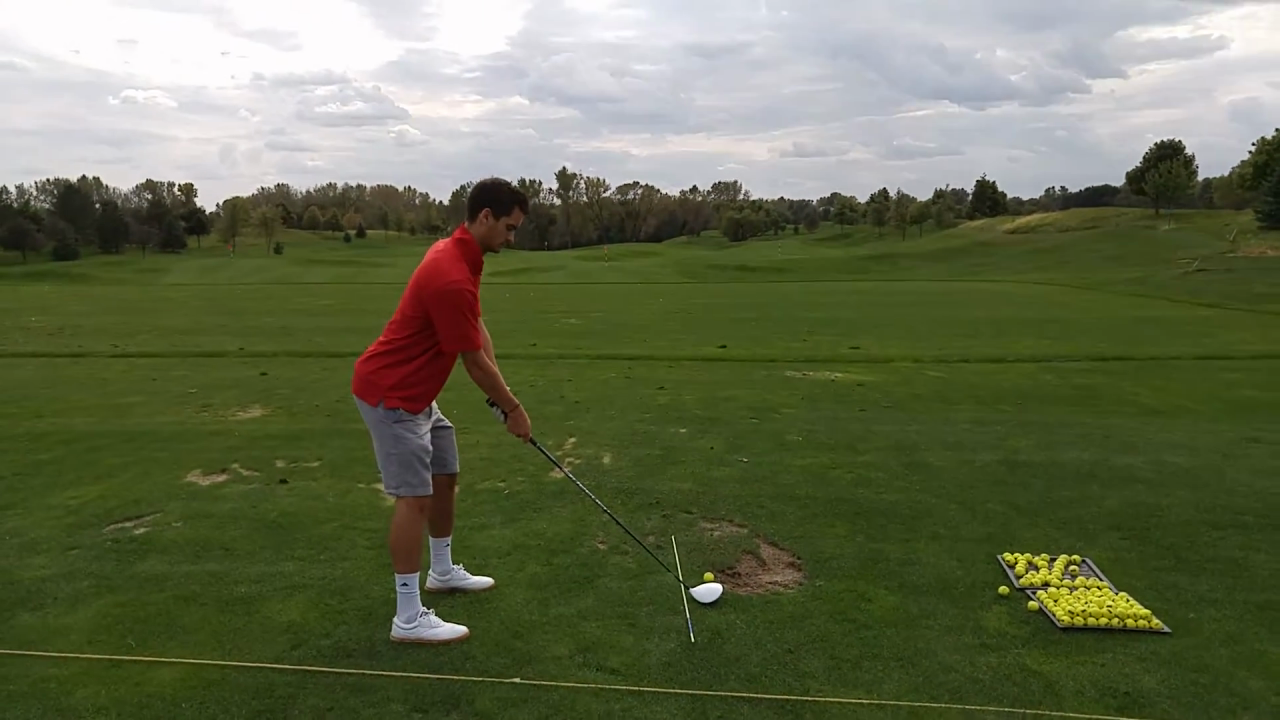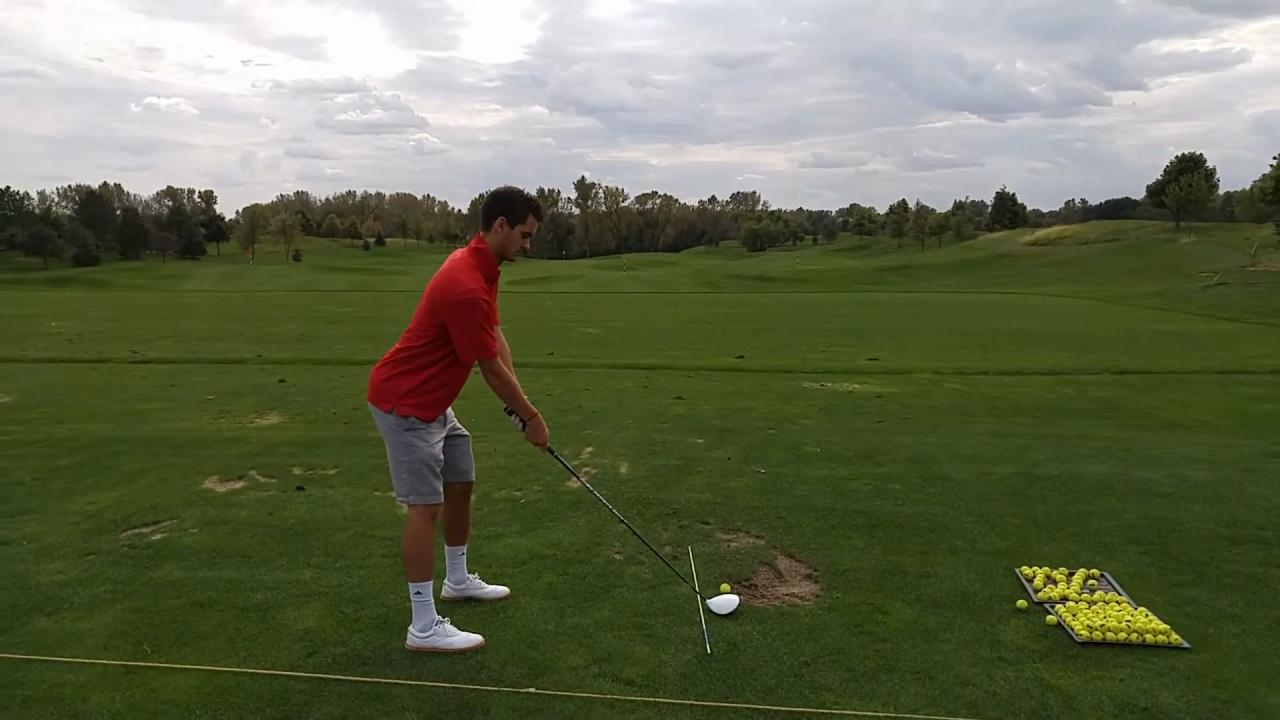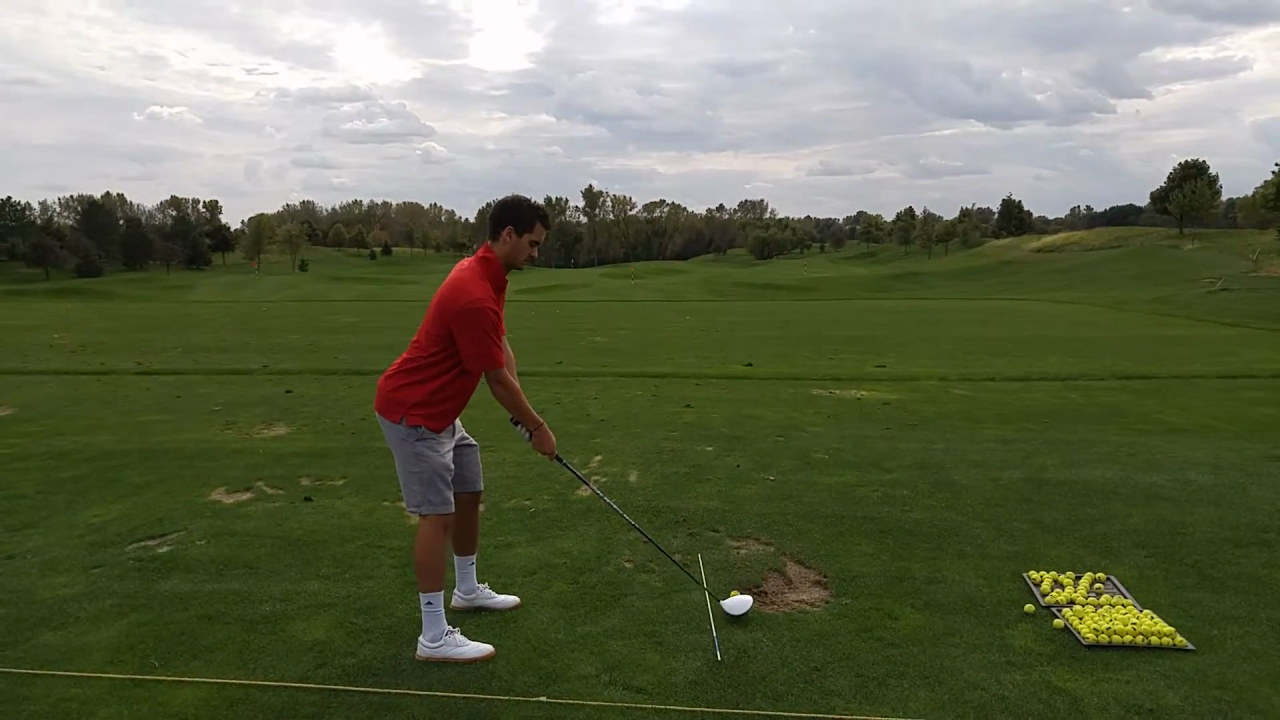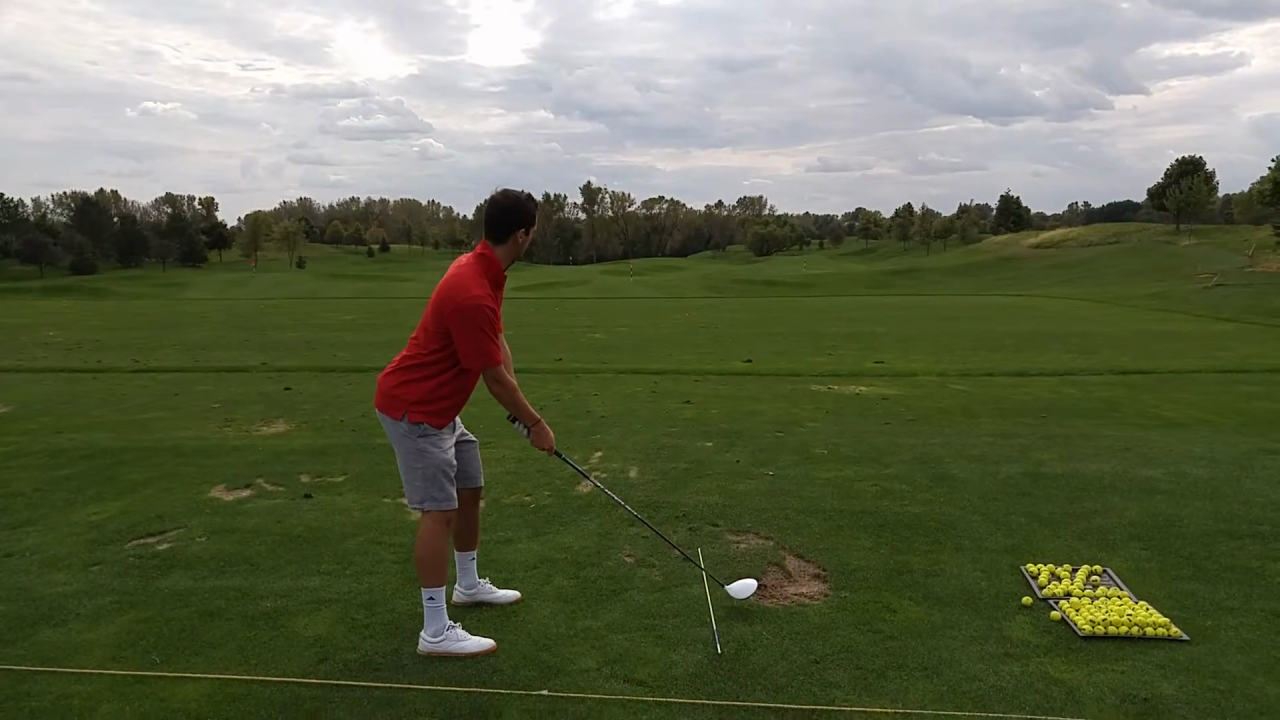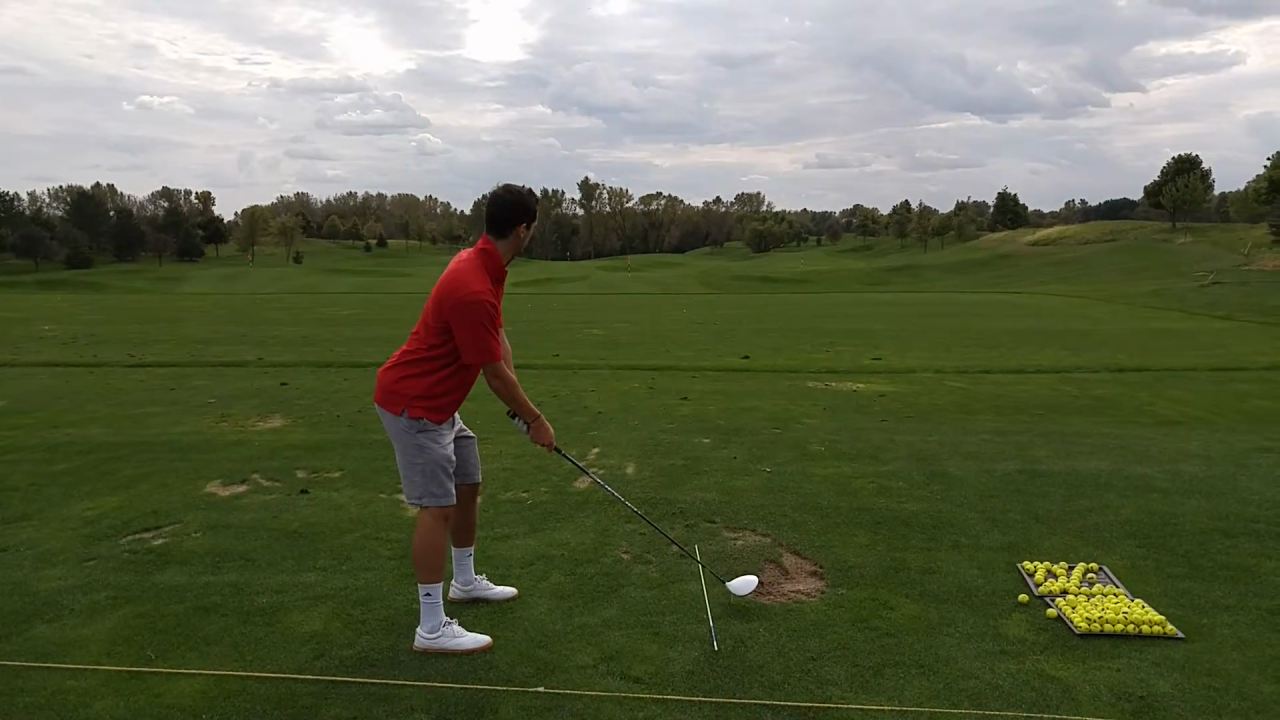
dt=0.5s
person 1, frame 1
left shoulder: (459, 252)
right shoulder: (451, 277)
left elbow: (477, 329)
right elbow: (474, 361)
left wrist: (502, 390)
right wrist: (513, 409)
left hip: (413, 391)
right hip: (390, 394)
left knee: (443, 477)
right knee: (413, 497)
left ankle: (443, 571)
right ankle: (409, 618)
person 1, frame 2
left shoulder: (481, 265)
right shoulder: (466, 287)
left elbow: (495, 338)
right elbow: (491, 368)
left wrist: (518, 401)
right wrist: (530, 417)
left hip: (431, 400)
right hip: (404, 402)
left knee: (459, 486)
right knee: (424, 505)
left ankle: (458, 579)
right ankle: (424, 627)
person 1, frame 3
left shoulder: (486, 273)
right shoulder: (473, 296)
left elbow: (501, 348)
right elbow: (497, 379)
left wrist: (524, 411)
right wrist: (537, 427)
left hip: (437, 409)
right hip: (412, 412)
left knee: (468, 495)
right knee: (437, 515)
left ankle: (468, 590)
right ankle: (434, 637)
person 1, frame 4
left shoulder: (484, 270)
right shoulder: (472, 294)
left elbow: (498, 344)
right elbow: (495, 377)
left wrist: (521, 408)
right wrist: (535, 424)
left hip: (437, 405)
right hip: (413, 409)
left knee: (469, 491)
right knee: (439, 511)
left ankle: (469, 585)
right ankle: (435, 632)
person 1, frame 5
left shoulder: (483, 264)
right shoulder: (473, 289)
left elbow: (498, 339)
right elbow: (495, 372)
left wrist: (521, 406)
right wrist: (535, 420)
left hip: (435, 400)
right hip: (413, 404)
left knee: (466, 487)
right knee: (436, 507)
left ankle: (465, 581)
right ankle: (432, 629)
